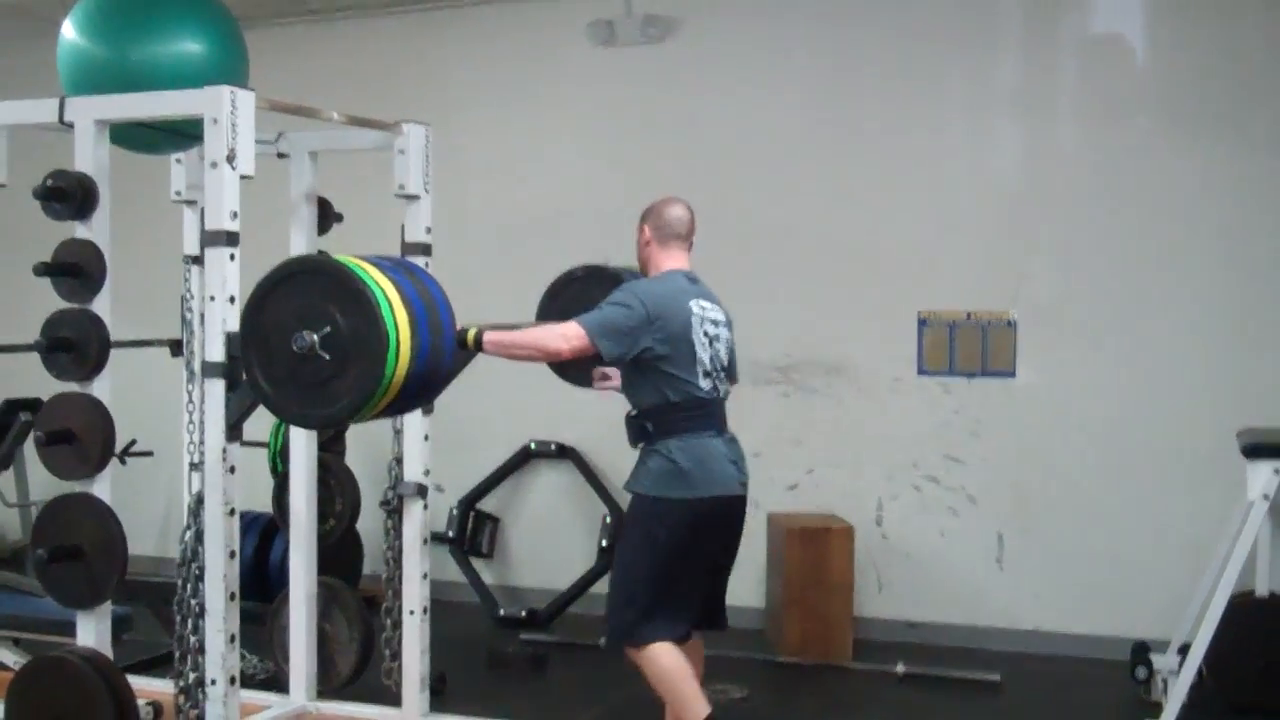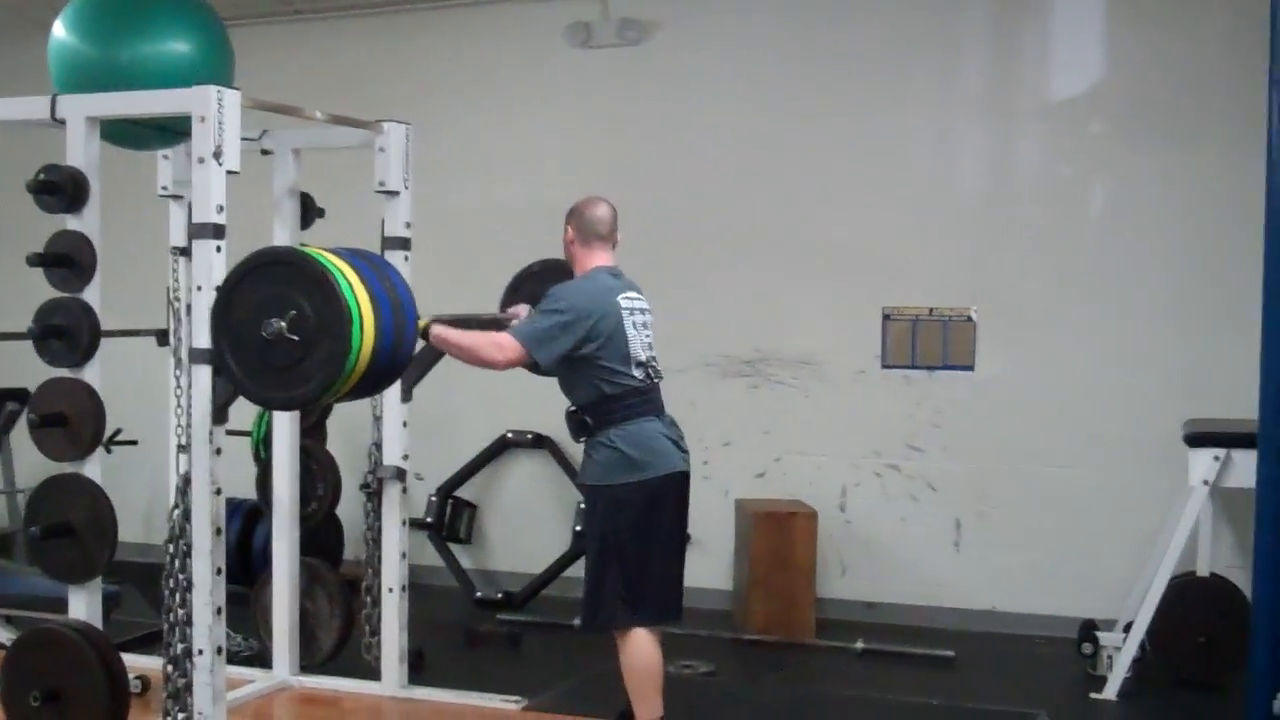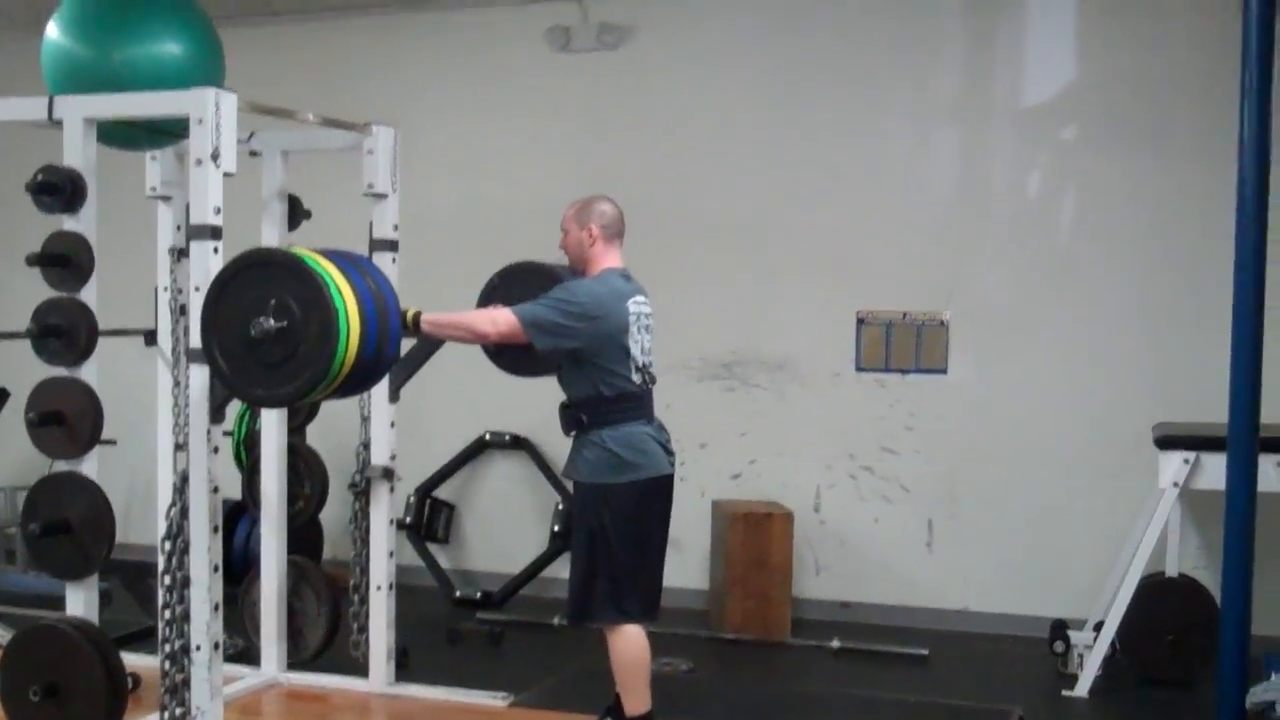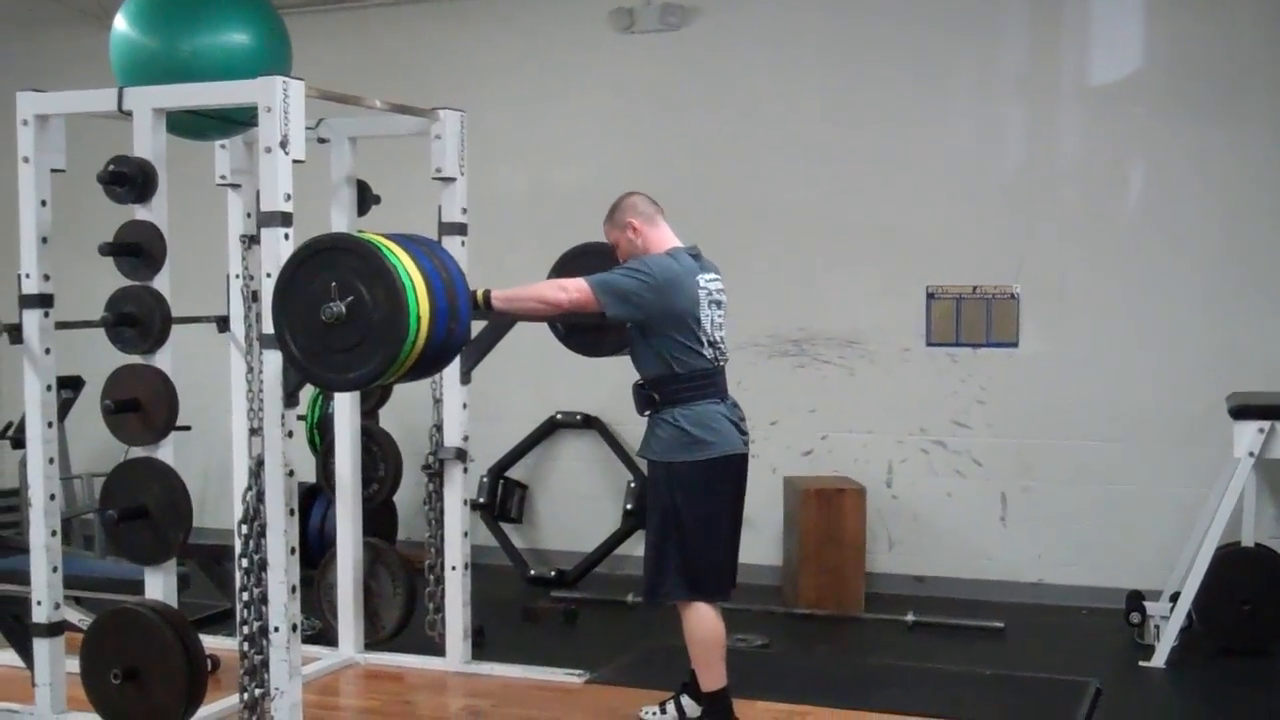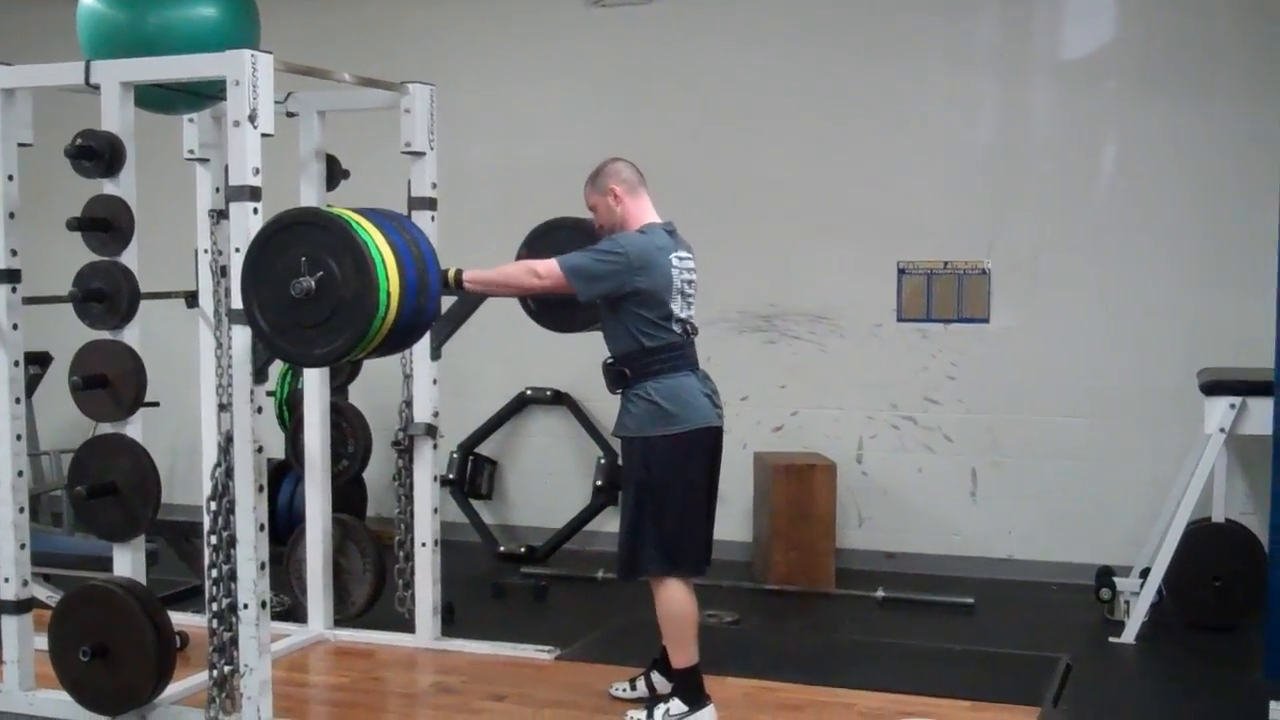
dt=1s
person 1, frame 1
left shoulder: (645, 298)
right shoulder: (710, 304)
left elbow: (562, 343)
left wrist: (472, 338)
left hip: (678, 478)
right hip: (721, 474)
left knee: (639, 626)
right knee: (680, 621)
person 1, frame 2
left shoulder: (578, 299)
right shoulder: (623, 292)
left elbow: (501, 353)
left wrist: (427, 330)
right wrist: (534, 322)
left hip: (626, 465)
right hip: (657, 457)
left knee: (630, 611)
right knee: (640, 605)
person 1, frame 3
left shoulder: (590, 297)
right shoulder: (627, 293)
left elbow: (492, 328)
left wrist: (414, 320)
right wrist: (501, 317)
left hip: (615, 464)
right hip: (639, 459)
left knee: (619, 609)
right knee: (623, 603)
person 1, frame 4
left shoulder: (657, 274)
right shoulder: (698, 269)
left elbow: (567, 293)
left wrist: (484, 299)
left hip: (689, 441)
right hip: (712, 435)
left knee: (692, 587)
right knee: (696, 581)
person 1, frame 5
left shoulder: (629, 252)
right shoulder: (671, 246)
left elbow: (539, 276)
left wrist: (456, 278)
left hip: (664, 418)
right hip: (687, 412)
left knee: (665, 562)
right knee: (668, 556)
right ankle: (668, 670)
